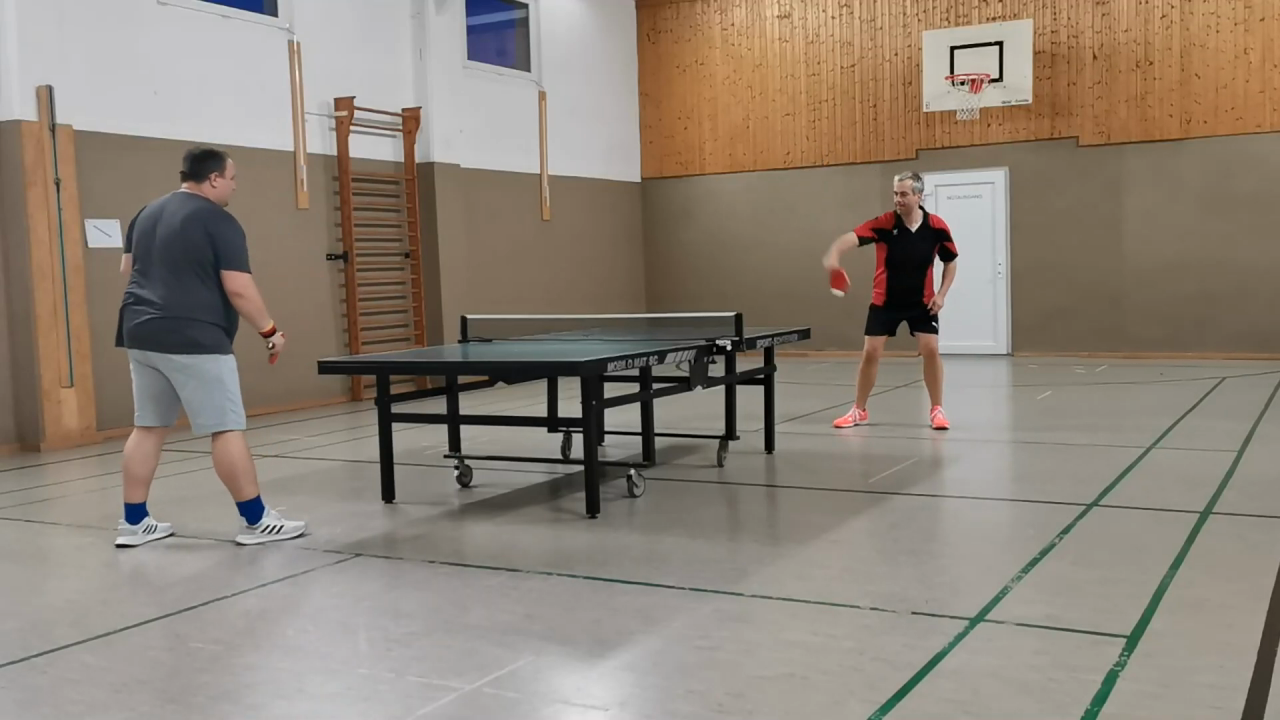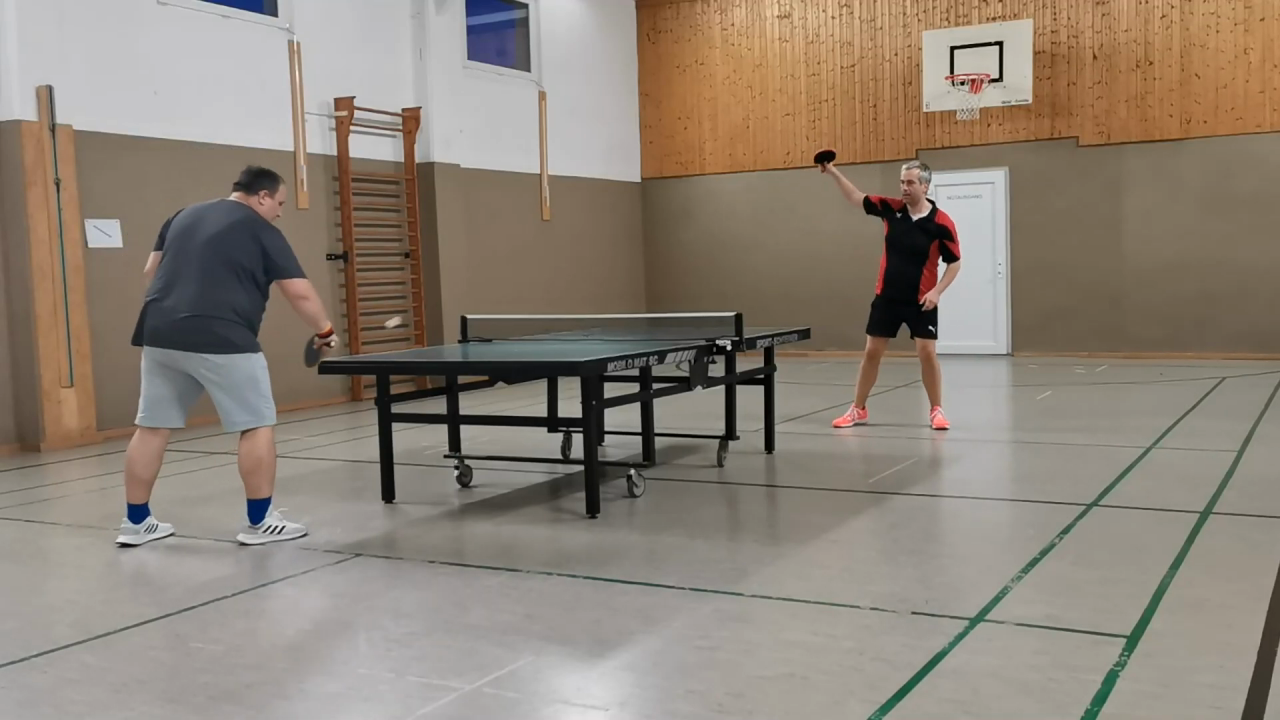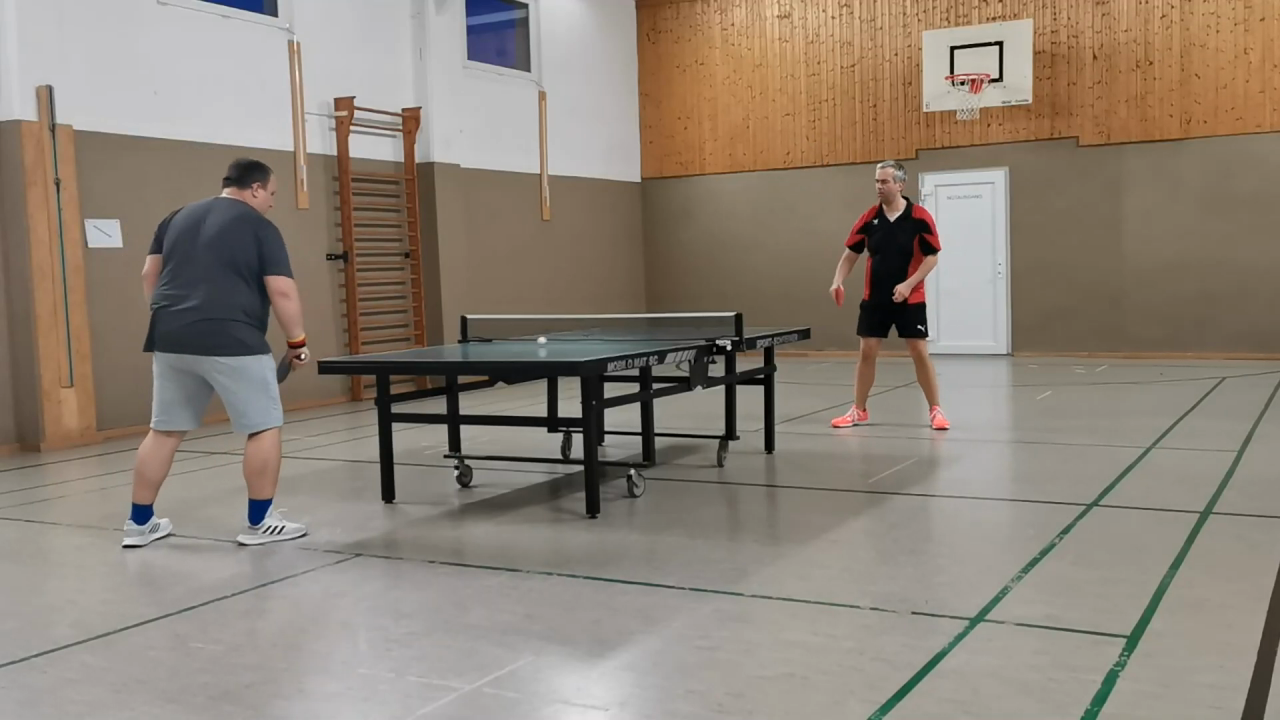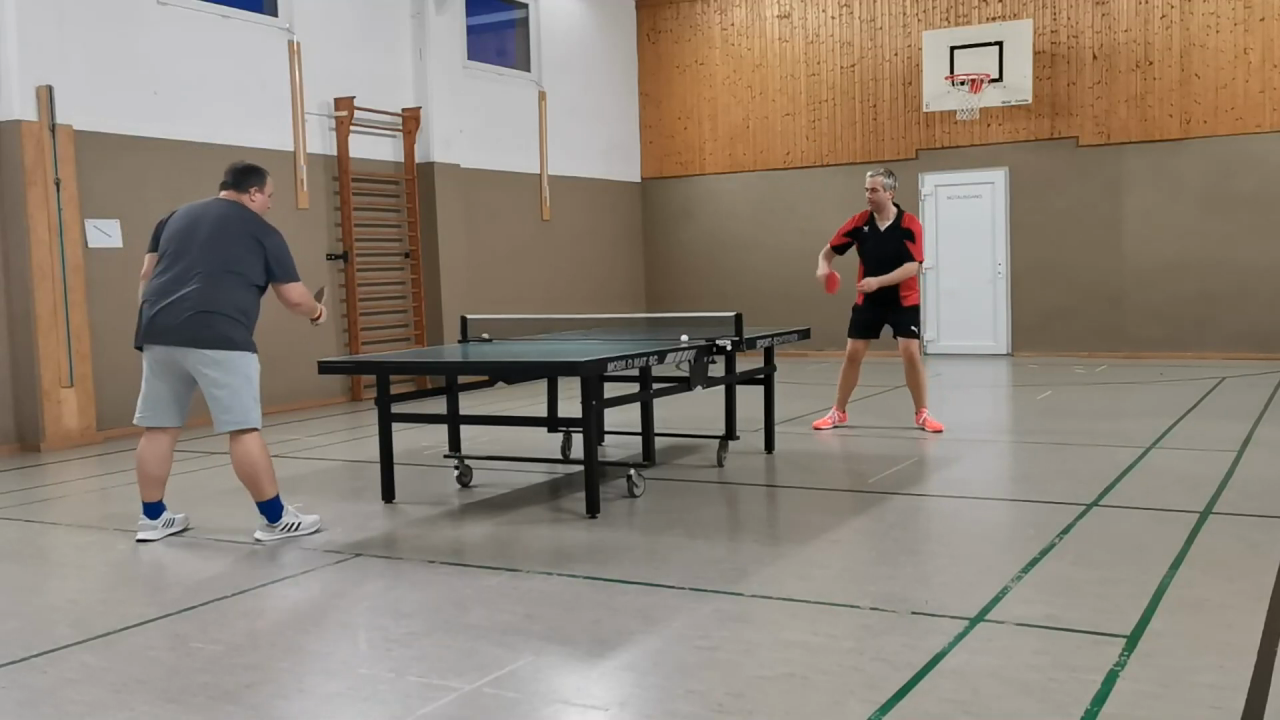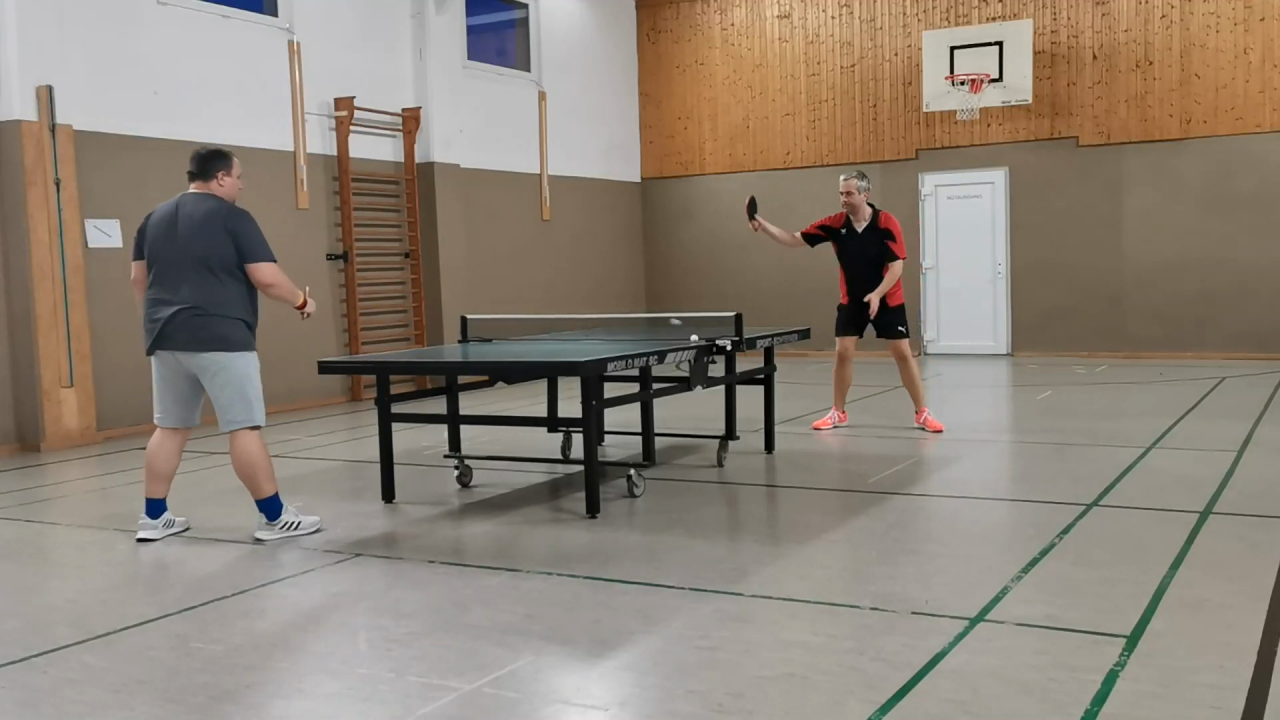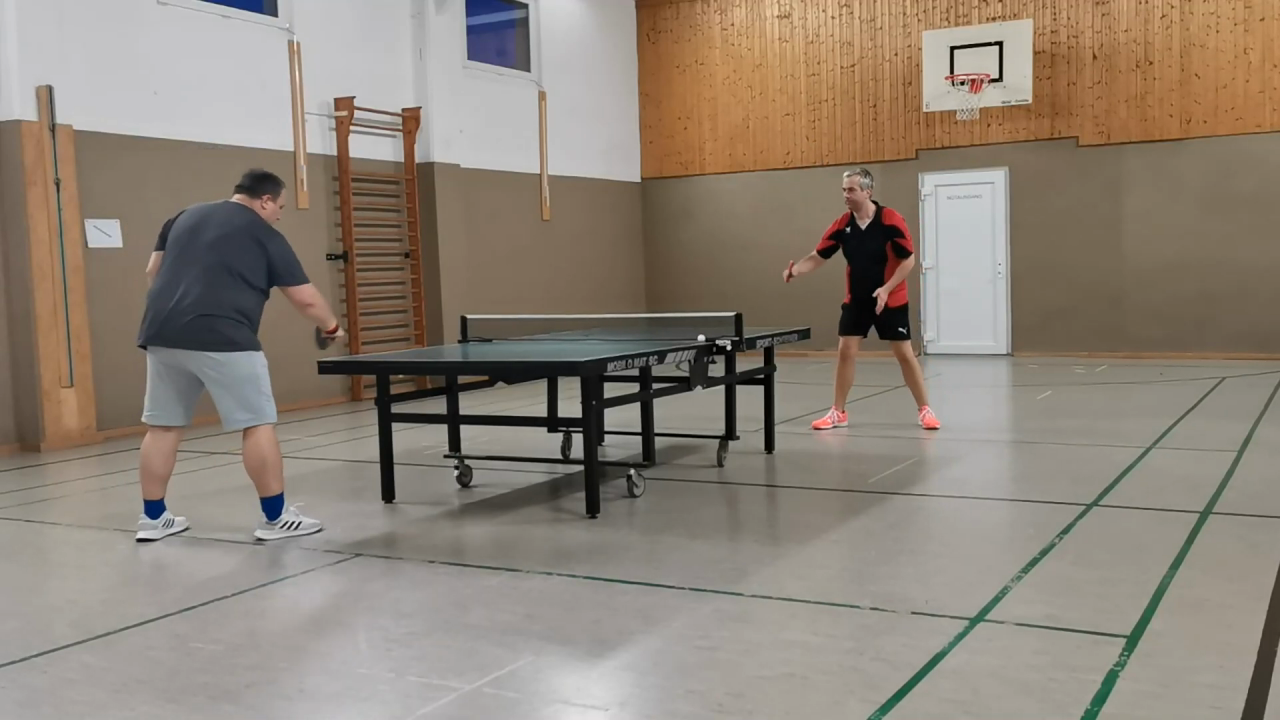
dt=0.4s
person 1, frame 1
left shoulder: (146, 214)
right shoulder: (219, 222)
left elbow: (128, 269)
right elbow: (239, 289)
right wrist: (270, 330)
left hip: (142, 335)
right hip: (195, 341)
left knee: (148, 428)
right knee: (227, 429)
left ankle: (133, 522)
right ankle: (256, 521)
person 1, frame 2
left shoulder: (184, 217)
right shoulder: (263, 232)
left elbow: (152, 271)
right elbow: (301, 293)
right wrist: (325, 330)
left hip: (161, 337)
right hip: (221, 341)
left knee: (152, 427)
right knee: (257, 425)
left ankle: (135, 521)
right ankle: (260, 521)
person 1, frame 3
left shoulder: (178, 218)
right shoulder: (260, 228)
left elbow: (150, 275)
right elbow: (283, 292)
right wrist: (298, 341)
left hip: (172, 341)
right hip: (232, 343)
left knee: (165, 430)
right knee: (264, 428)
left ankle: (139, 522)
right ankle: (260, 521)
person 1, frame 4
left shoulder: (176, 217)
right shoulder: (262, 232)
left elbow: (147, 275)
right elbow: (293, 297)
right wrist: (316, 311)
left hip: (161, 335)
right hip: (218, 339)
left knee: (159, 427)
right knee: (244, 430)
left ankle: (152, 517)
right ankle: (275, 518)
person 1, frame 5
left shoulder: (154, 218)
right shoulder: (234, 218)
left elbow: (138, 280)
right elbow: (268, 279)
right wrist: (301, 300)
left hip: (167, 339)
right hip: (220, 338)
left knee: (170, 428)
right knee: (244, 427)
left ankle: (153, 517)
right ankle: (274, 517)
person 1, frame 6
left shoulder: (184, 218)
right shoulder: (266, 237)
left elbow: (153, 271)
right elbow: (307, 299)
right wrist: (332, 325)
left hip: (163, 336)
right hip: (222, 339)
left knee: (163, 426)
right knee: (258, 424)
left ankle: (153, 517)
right ankle: (276, 517)
person 2, frame 1
left shoulder: (937, 227)
right shoulder: (883, 224)
left elbow: (950, 262)
right elbow: (852, 236)
left wrist: (942, 294)
right wrist: (833, 253)
left hip: (922, 301)
right hip: (885, 301)
left knee: (931, 350)
right knee: (870, 353)
left ankle: (936, 410)
right ankle: (859, 411)
person 2, frame 2
left shoulder: (942, 222)
right shoulder: (891, 208)
left elbow: (954, 263)
right elbow: (856, 197)
left wrist: (937, 291)
right wrist: (832, 171)
left hip: (921, 301)
right hip: (886, 298)
left knee: (927, 353)
right knee: (872, 352)
left ankle: (936, 411)
right ankle: (858, 409)
person 2, frame 3
left shoulder: (920, 217)
right shoulder: (869, 218)
left elbow: (932, 256)
right elbow: (850, 253)
left wrist: (909, 283)
right wrist: (837, 280)
left hip: (909, 299)
right hip: (874, 299)
left knee: (919, 353)
right knee: (867, 353)
left ankle: (935, 410)
right ankle: (859, 410)
person 2, frame 4
left shoulder: (909, 224)
right shoulder: (858, 223)
left elbow: (912, 267)
right elbow: (828, 251)
left wrist: (879, 281)
right wrist: (823, 267)
left hip: (903, 301)
right hip: (868, 302)
left knee: (911, 354)
right knee: (853, 354)
left ankle: (922, 414)
right ankle: (838, 412)
person 2, frame 5
left shoulder: (887, 223)
right shoulder: (834, 224)
left elbow: (897, 266)
right elbow: (796, 239)
left wrist: (877, 294)
right wrist: (764, 226)
left hip: (887, 300)
right hip: (851, 302)
left knee: (903, 353)
right knee: (843, 353)
left ankle: (922, 412)
right ankle: (838, 412)
person 2, frame 6
left shoulder: (891, 220)
right shoulder: (841, 225)
left elbow: (909, 260)
right elbow: (817, 257)
left wrist: (886, 289)
right wrist: (796, 268)
left hip: (890, 301)
right hip: (855, 301)
left knee: (904, 354)
right knee: (845, 353)
left ankle: (925, 409)
right ankle: (838, 412)
